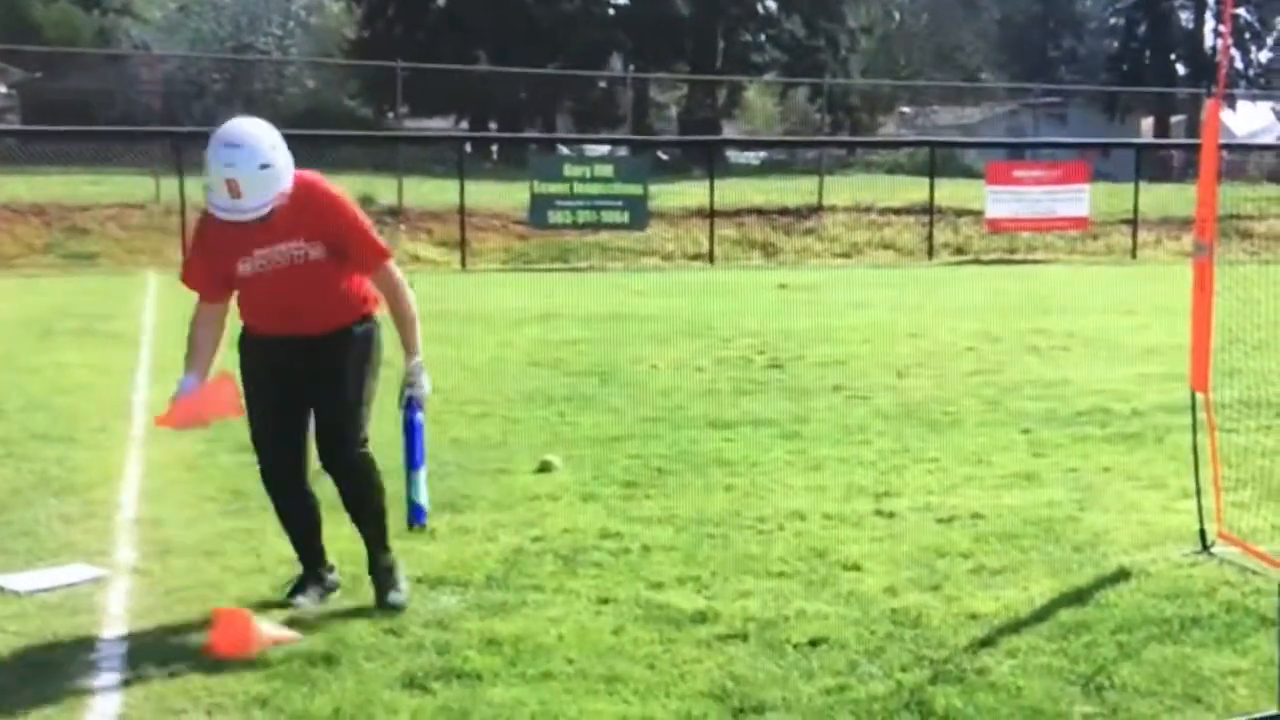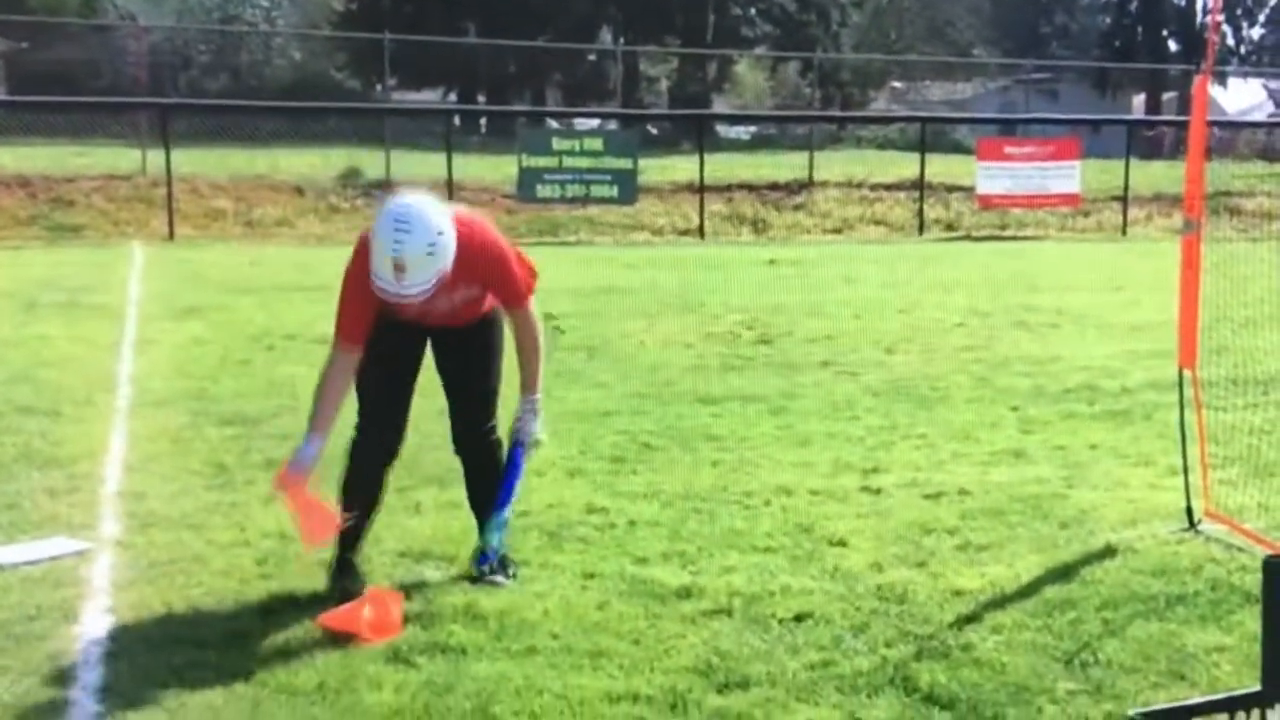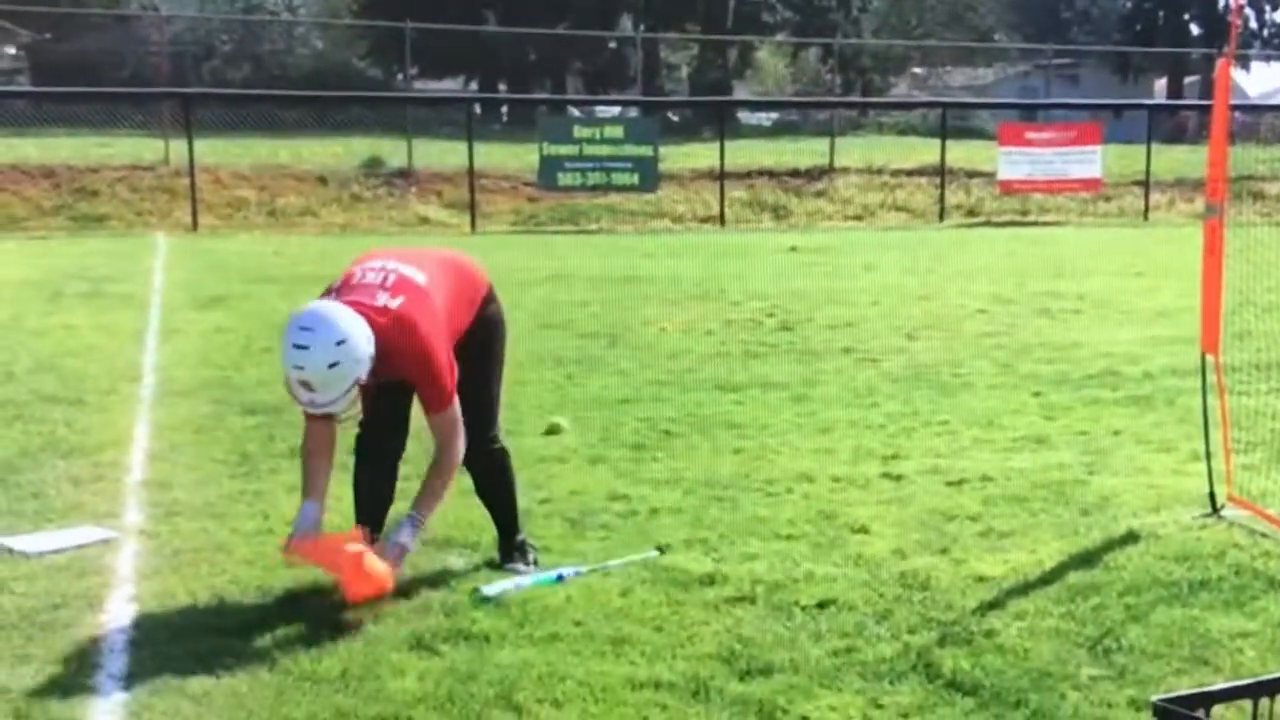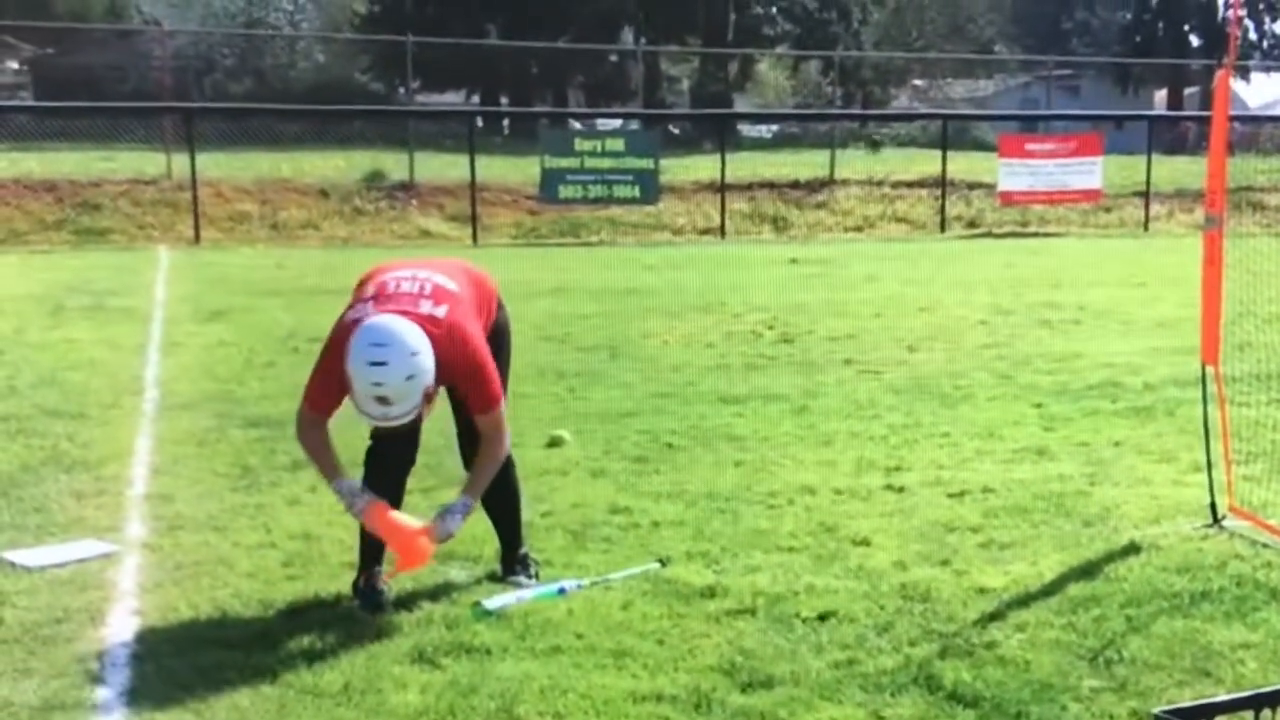
dt=0.7s
person 1, frame 1
left shoulder: (323, 204)
right shoulder: (216, 224)
left elbow: (390, 280)
right elbow: (209, 308)
left wrist: (414, 363)
right wrist: (193, 379)
left hip: (343, 334)
right hip: (267, 344)
left knee: (343, 450)
right knee: (279, 467)
left ankle: (384, 562)
right ankle: (317, 570)
person 1, frame 2
left shoulder: (481, 244)
right shoulder: (370, 260)
left elbow: (524, 318)
right elbow: (345, 355)
left wrist: (531, 404)
right wrist: (312, 445)
left hip: (470, 319)
right hip: (392, 318)
left knee: (477, 430)
right knee: (377, 433)
left ankle: (493, 550)
right ankle: (345, 558)
person 1, frame 3
left shoulder: (419, 340)
right shoulder: (318, 341)
left elbow: (452, 445)
right elbow: (318, 429)
left wrist: (412, 525)
right wrist: (310, 508)
left hip: (470, 306)
left knee: (480, 438)
right knee: (378, 440)
left ankle: (513, 543)
person 1, frame 4
left shoulder: (463, 345)
right shoulder: (345, 347)
left elbow: (497, 437)
right elbow: (309, 422)
left wrist: (462, 506)
right wrist: (344, 487)
left knee: (481, 448)
right knee: (390, 450)
left ankle: (515, 555)
right ankle: (369, 571)
